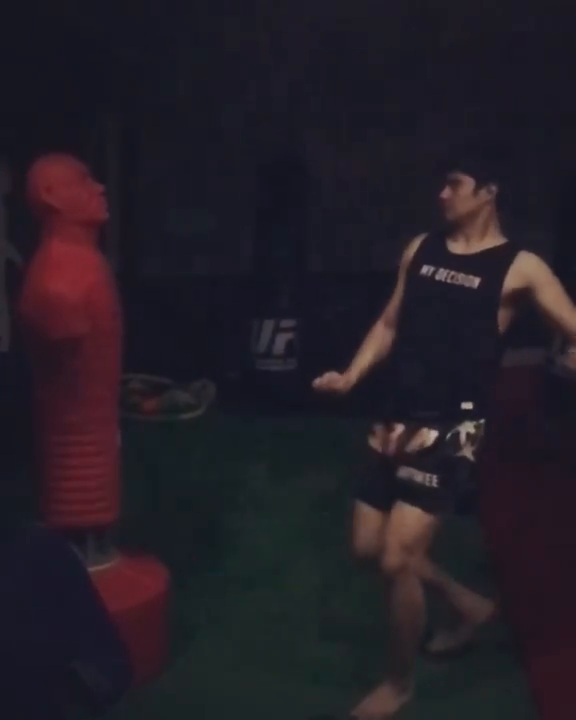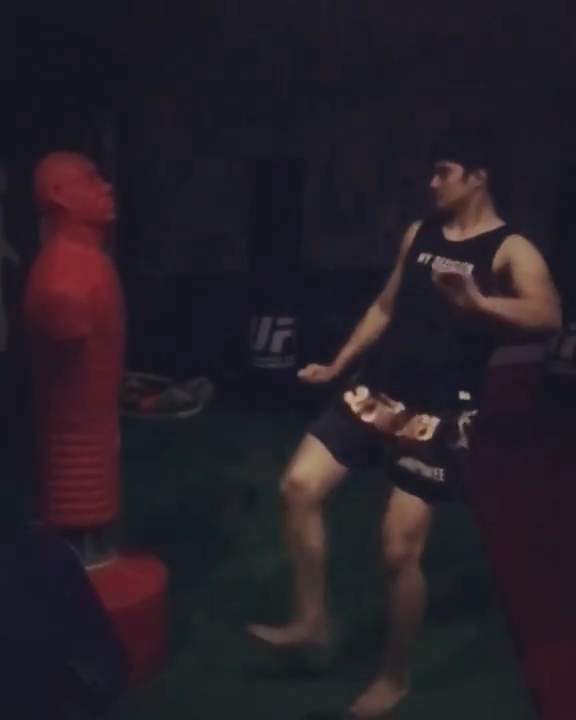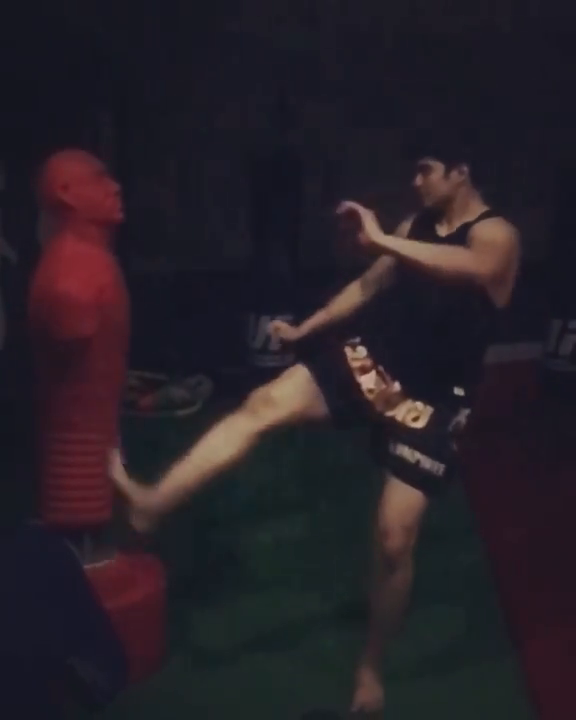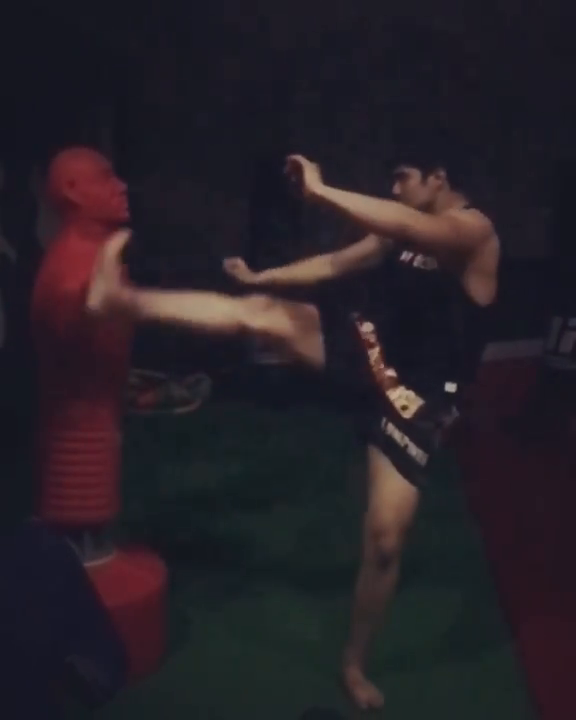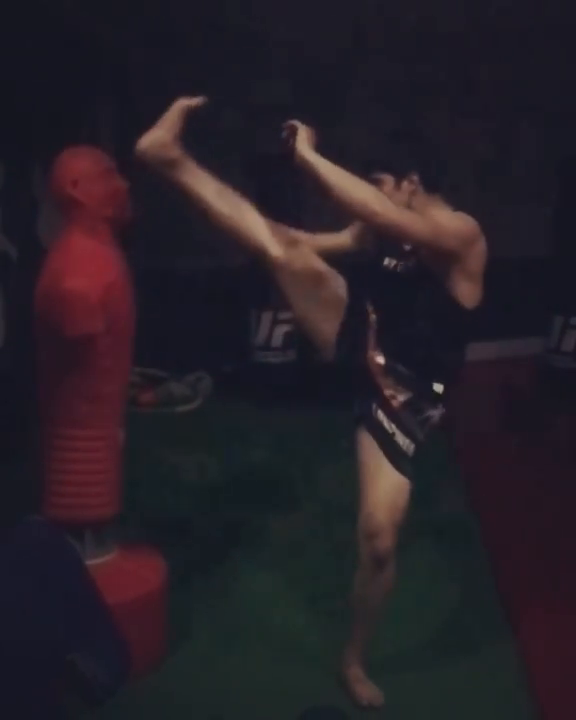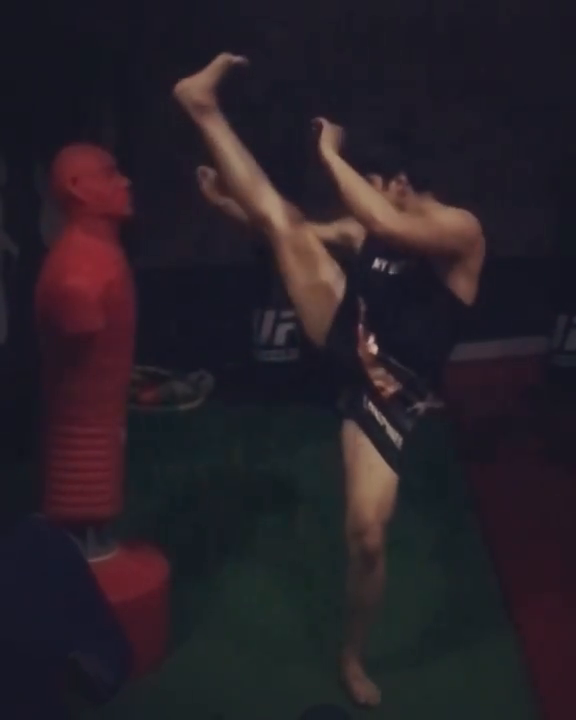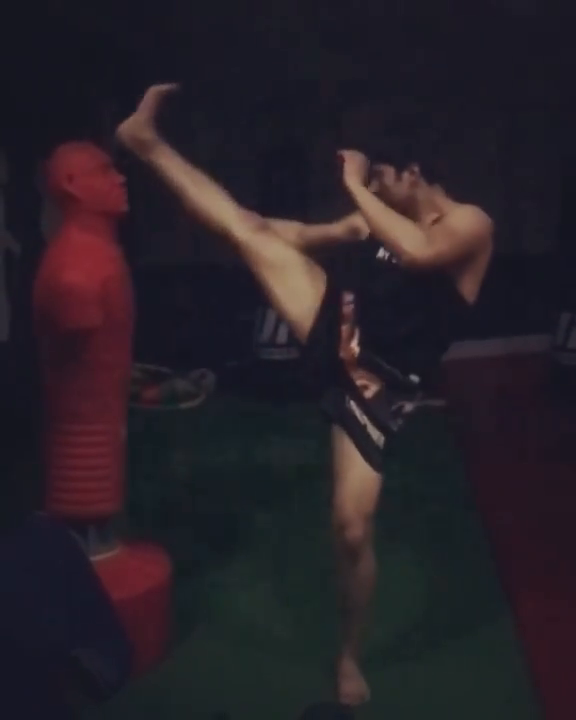
dt=0.5s
person 1, frame 1
left shoulder: (519, 267)
right shoulder: (420, 248)
right wrist: (351, 376)
left hip: (449, 427)
right hip: (395, 420)
left knee: (397, 560)
right knee: (368, 545)
right ankle: (469, 604)
person 1, frame 2
left shoulder: (511, 250)
right shoulder: (419, 233)
left elbow: (547, 314)
left wrist: (477, 302)
right wrist: (335, 365)
left hip: (438, 413)
right hip: (375, 392)
left knee: (398, 552)
right knee: (297, 485)
right ankle: (310, 618)
person 1, frame 3
left shoulder: (496, 234)
right shoulder: (418, 227)
left elbow: (475, 270)
right elbow: (368, 286)
left wrist: (379, 239)
right wrist: (304, 328)
left hip: (430, 402)
right hip: (370, 362)
left knee: (394, 542)
right knee: (263, 403)
left ankle: (370, 667)
right ankle: (155, 501)
person 1, frame 4
left shoulder: (473, 231)
right shoulder: (401, 230)
left elbow: (419, 231)
right elbow: (335, 264)
left wrist: (321, 191)
right wrist: (261, 276)
left hip: (419, 397)
right hip: (371, 348)
left knee: (385, 540)
right knee: (262, 313)
left ankle: (354, 663)
right ankle: (123, 298)
person 1, frame 5
left shoulder: (459, 233)
right shoulder: (382, 232)
left elbow: (389, 218)
right elbow: (307, 242)
left wrist: (309, 156)
right wrist: (234, 218)
left hip: (404, 397)
right hip: (362, 349)
left knee: (380, 539)
right knee: (282, 248)
left ankle: (354, 661)
person 1, frame 6
left shoulder: (459, 229)
right shoulder: (366, 228)
left elbow: (391, 228)
right elbow: (294, 230)
left wrist: (329, 155)
right wrist: (227, 198)
left hip: (389, 390)
right hip: (349, 344)
left knee: (368, 535)
right knee: (281, 219)
left ankle: (352, 657)
person 1, frame 7
left shoulder: (469, 224)
right shoulder: (378, 219)
left elbow: (420, 252)
right elbow: (302, 236)
left wrist: (356, 186)
right wrist: (238, 210)
left hip: (378, 386)
right hip: (341, 329)
left knee: (353, 530)
right knee: (246, 231)
left ankle: (349, 657)
right ankle: (147, 142)
person 2, frame 1
left shoulder: (83, 259)
right shoulder: (58, 276)
right elbow: (64, 366)
left hip: (94, 421)
right hip: (76, 429)
left knee: (93, 527)
right knee: (81, 529)
person 2, frame 2
left shoulder: (86, 257)
right shoulder: (63, 274)
right elbow: (67, 361)
left hip: (94, 420)
right hip: (77, 428)
left knee: (89, 525)
right knee: (79, 529)
person 2, frame 3
left shoulder: (91, 255)
right shoulder: (69, 273)
right elbow: (72, 361)
left hip: (93, 421)
right hip: (77, 429)
left knee: (88, 526)
right knee: (79, 530)
person 2, frame 4
left shoulder: (95, 253)
right shoulder: (73, 270)
right elbow: (78, 361)
left wrist: (125, 388)
left hip: (95, 419)
right hip: (80, 426)
left knee: (89, 523)
right knee: (78, 530)
person 2, frame 5
left shoulder: (99, 251)
right shoulder: (76, 271)
right elbow: (79, 360)
left hip: (97, 417)
right hip: (82, 424)
left knee: (91, 521)
right knee: (81, 523)
person 2, frame 6
left shoulder: (101, 250)
right shoulder: (78, 267)
right elbow: (80, 357)
left wrist: (131, 385)
left hip: (99, 415)
right hip: (83, 422)
left knee: (92, 518)
right knee: (82, 523)
person 2, frame 7
left shoulder: (98, 246)
right shoulder: (74, 264)
right elbow: (78, 353)
left hip: (100, 411)
right hip: (83, 419)
left knee: (94, 517)
right knee: (83, 522)
